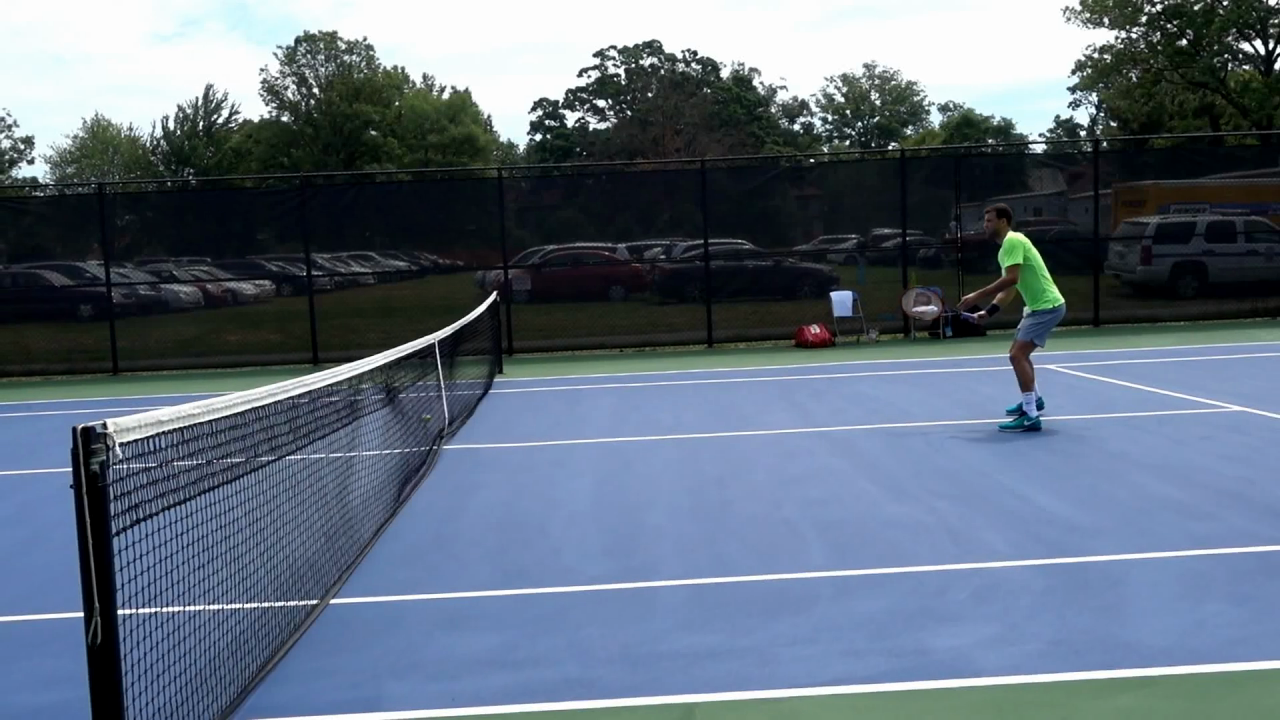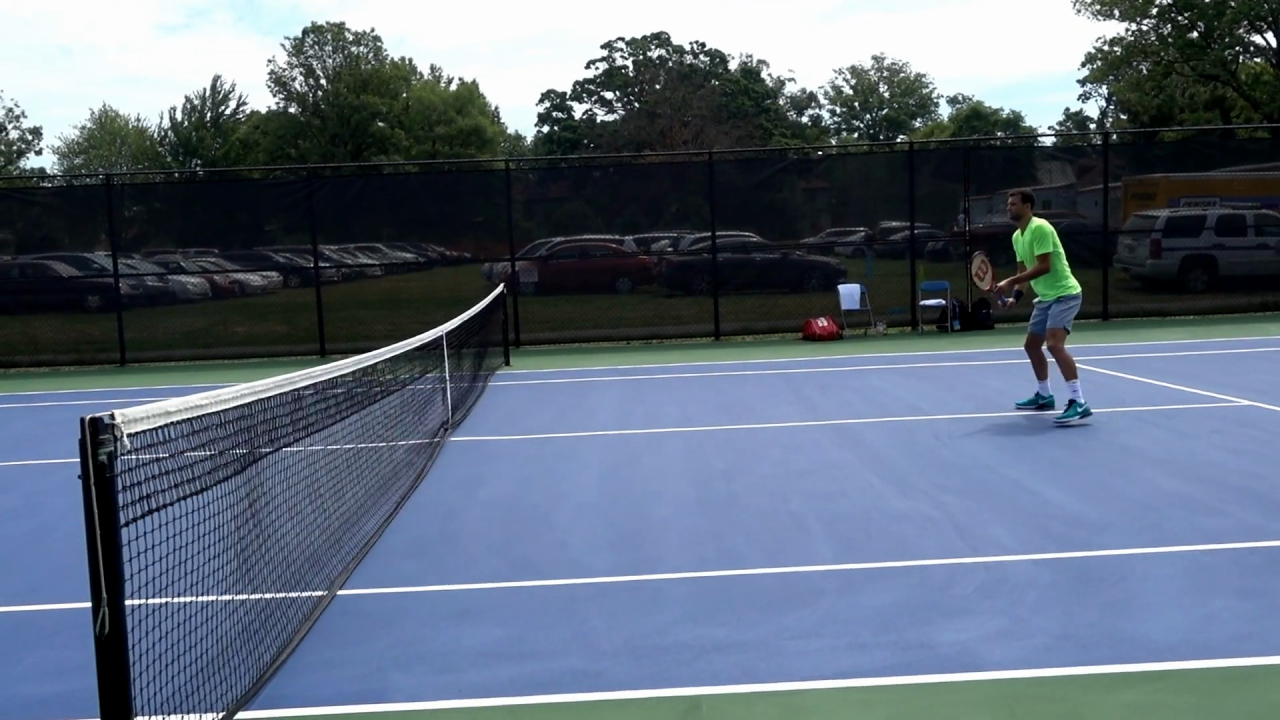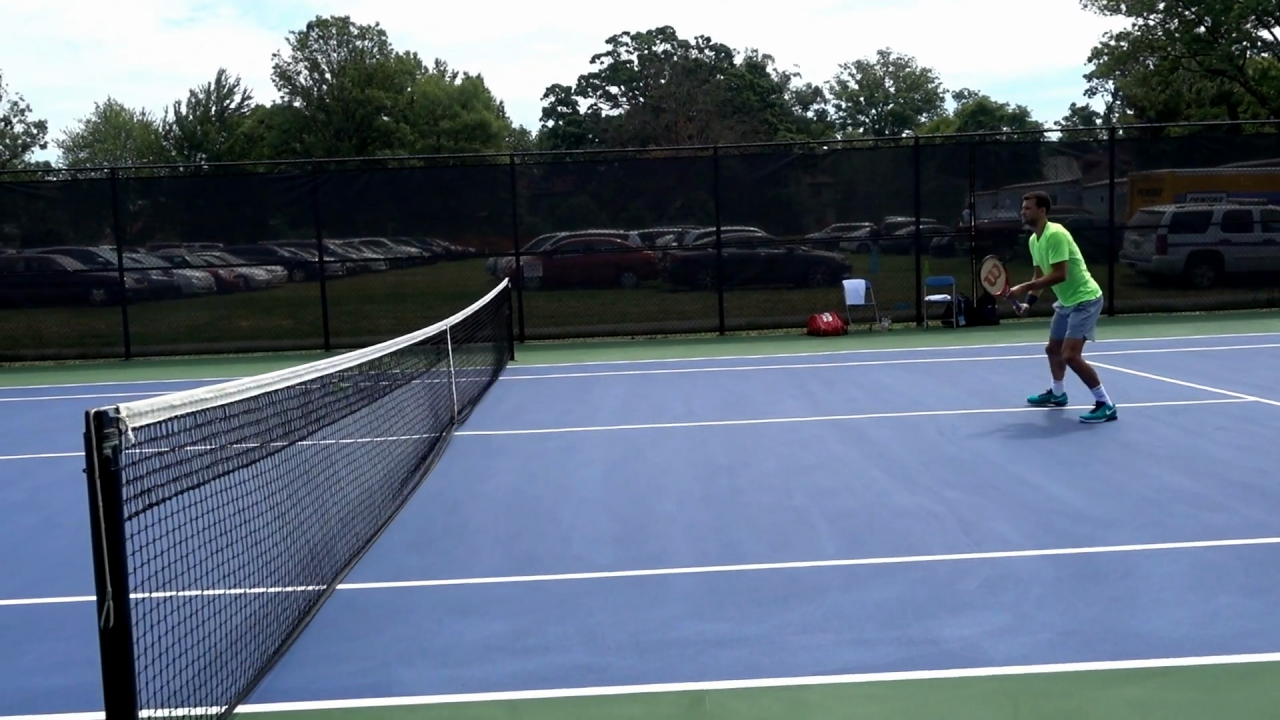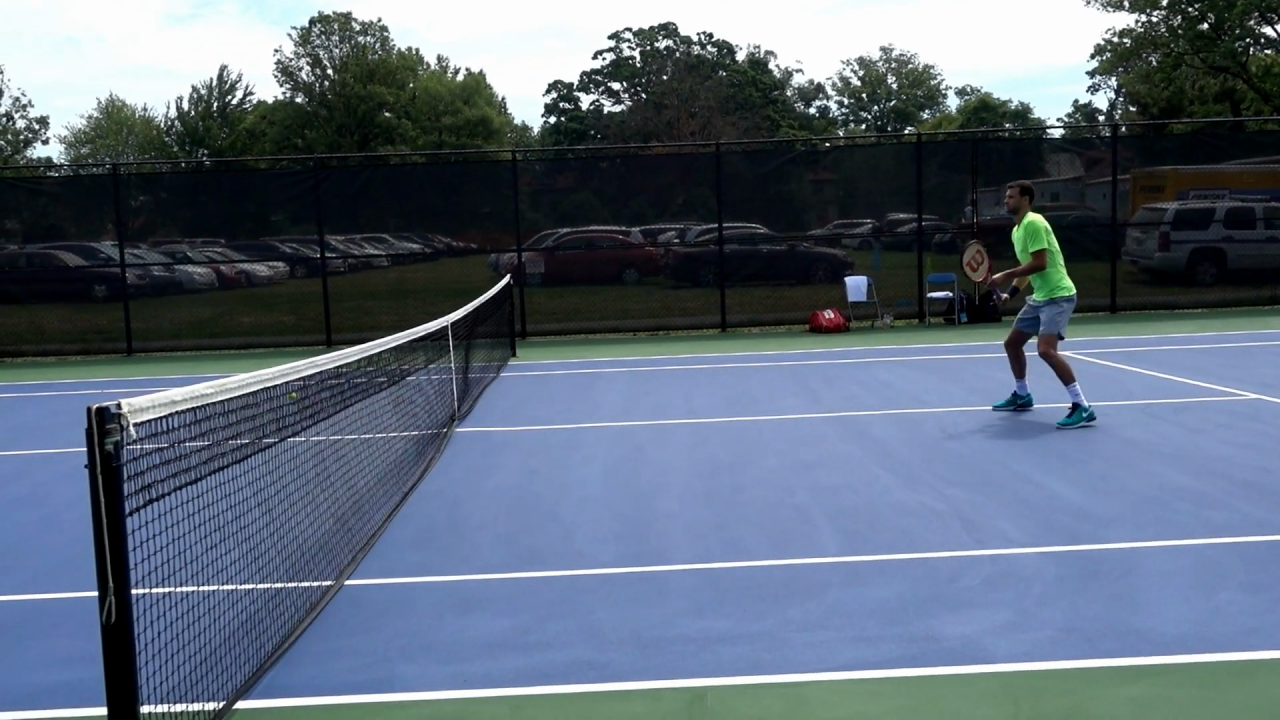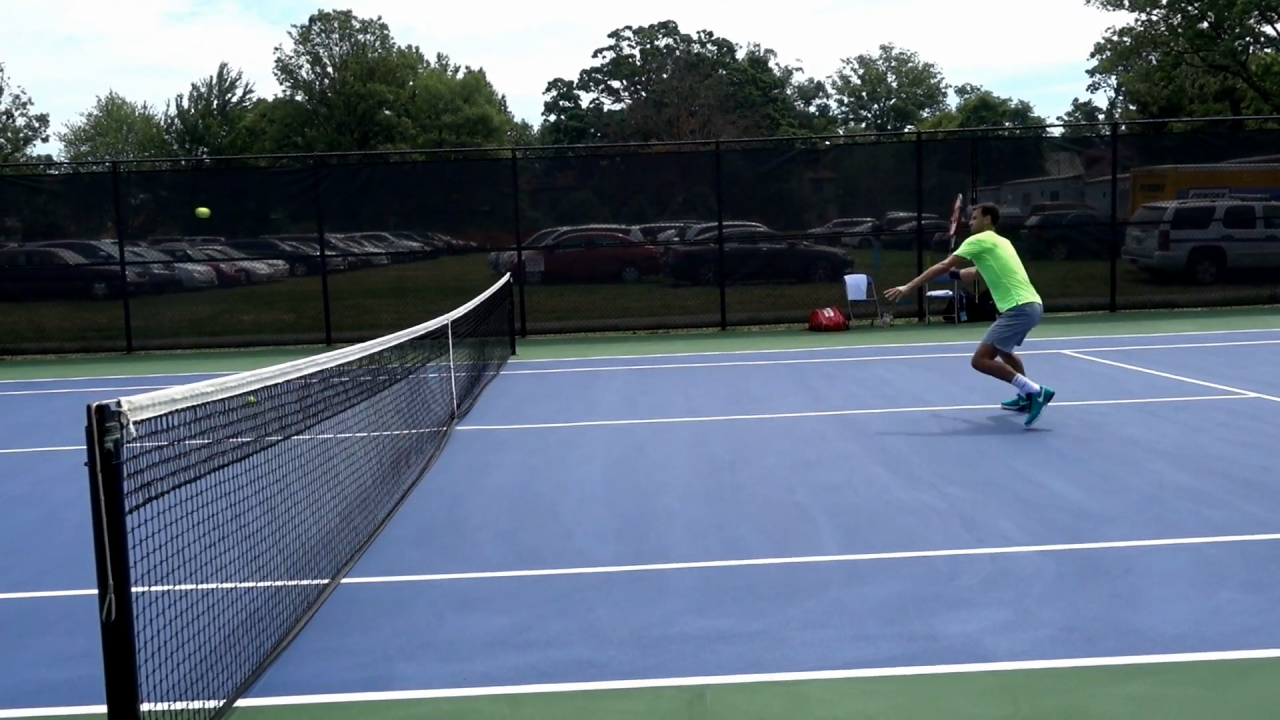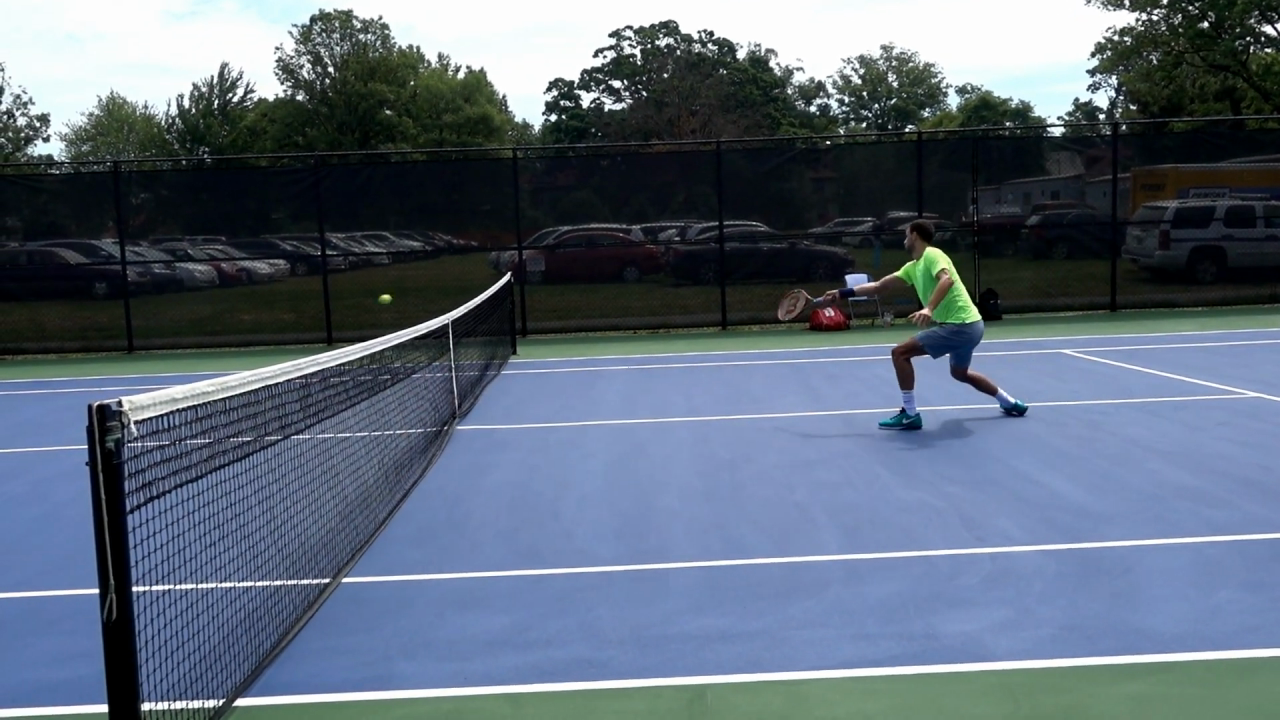
dt=0.4s
person 1, frame 1
left shoulder: (1013, 240)
right shoulder: (1004, 250)
left elbow: (1011, 279)
right elbow: (1007, 289)
left wrist: (977, 296)
right wrist: (988, 312)
left hip: (1047, 306)
right hip: (1039, 307)
left knee: (1017, 355)
right knee: (1020, 353)
left ankle: (1030, 416)
right ankle: (1034, 399)
person 1, frame 2
left shoulder: (1040, 227)
right shoulder: (1017, 237)
left elbow: (1045, 267)
right elbow: (1024, 272)
left wrist: (1010, 282)
right wrist: (1014, 297)
left hip: (1065, 294)
right hip: (1045, 298)
left knee: (1055, 345)
right knee: (1031, 346)
left ankle: (1078, 402)
right ankle: (1044, 395)
person 1, frame 3
left shoulder: (1055, 234)
right shoulder: (1033, 240)
left elbow: (1059, 275)
right elbow: (1039, 275)
left wrist: (1023, 288)
right wrist: (1029, 301)
left hip: (1085, 300)
right hip: (1066, 302)
left knee: (1070, 355)
right knee: (1053, 350)
left ankle: (1106, 405)
right ankle: (1057, 393)
person 1, frame 4
left shoulder: (1033, 222)
right shoulder: (1017, 231)
left elbow: (1039, 263)
left wrist: (1005, 275)
right wrist: (1010, 293)
left hip: (1058, 297)
right hip: (1040, 297)
left knee: (1046, 350)
right knee: (1011, 344)
left ankle: (1081, 406)
right ankle: (1022, 395)
person 1, frame 5
left shoulder: (979, 240)
right shoulder: (1000, 242)
left elbow: (943, 266)
left wrist: (909, 287)
right wrist: (954, 272)
left hip: (1020, 309)
right hip: (1031, 306)
left knee: (980, 360)
right knee: (1001, 350)
left ankle: (1035, 392)
right ankle: (1026, 397)
person 1, frame 6
left shoulder: (933, 255)
right shoulder: (912, 267)
left elbow: (947, 279)
right elbow: (879, 286)
left wrist: (930, 309)
right wrist: (843, 293)
left hip: (961, 326)
right hip: (972, 326)
left knee: (900, 353)
right knee: (960, 373)
left ankle: (910, 414)
right ankle: (1010, 403)
